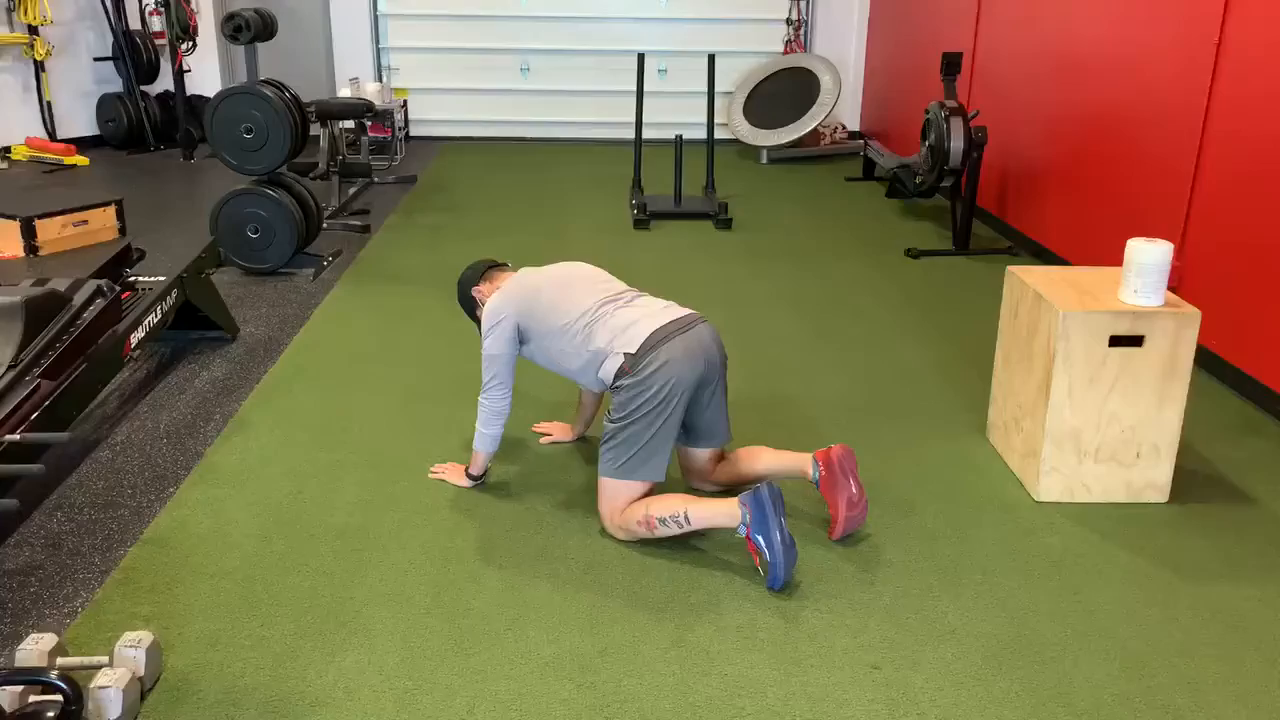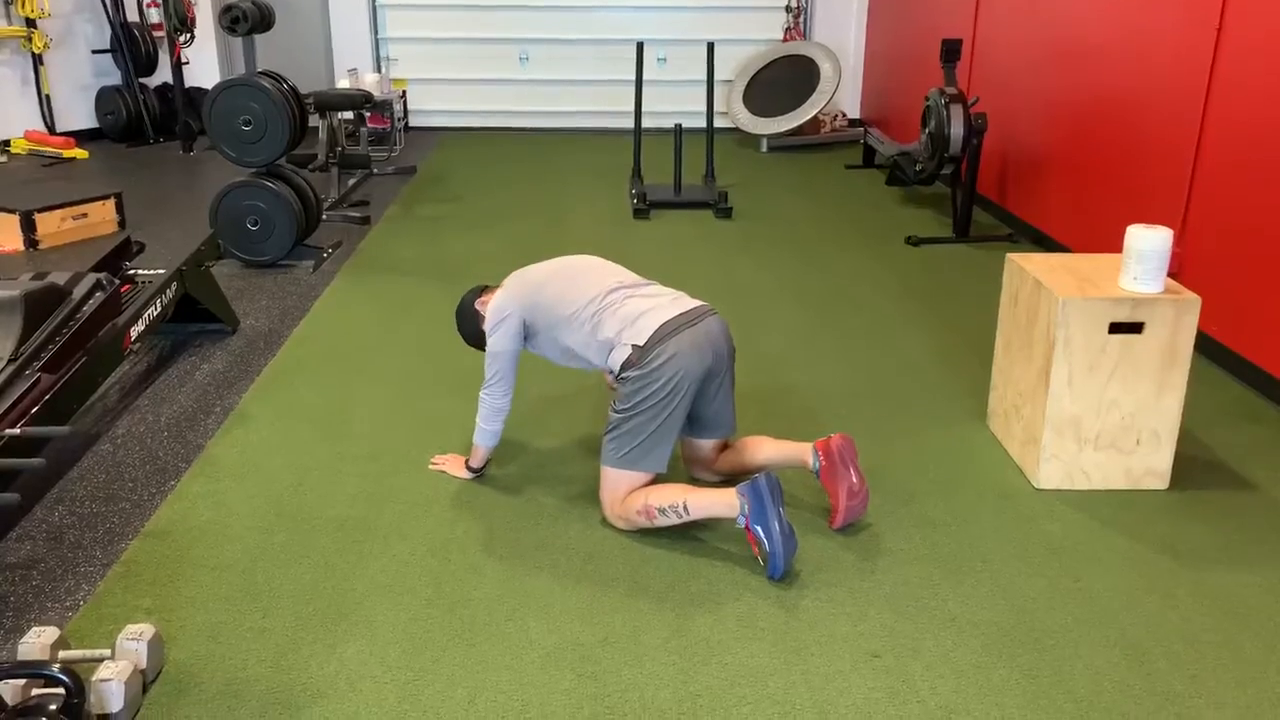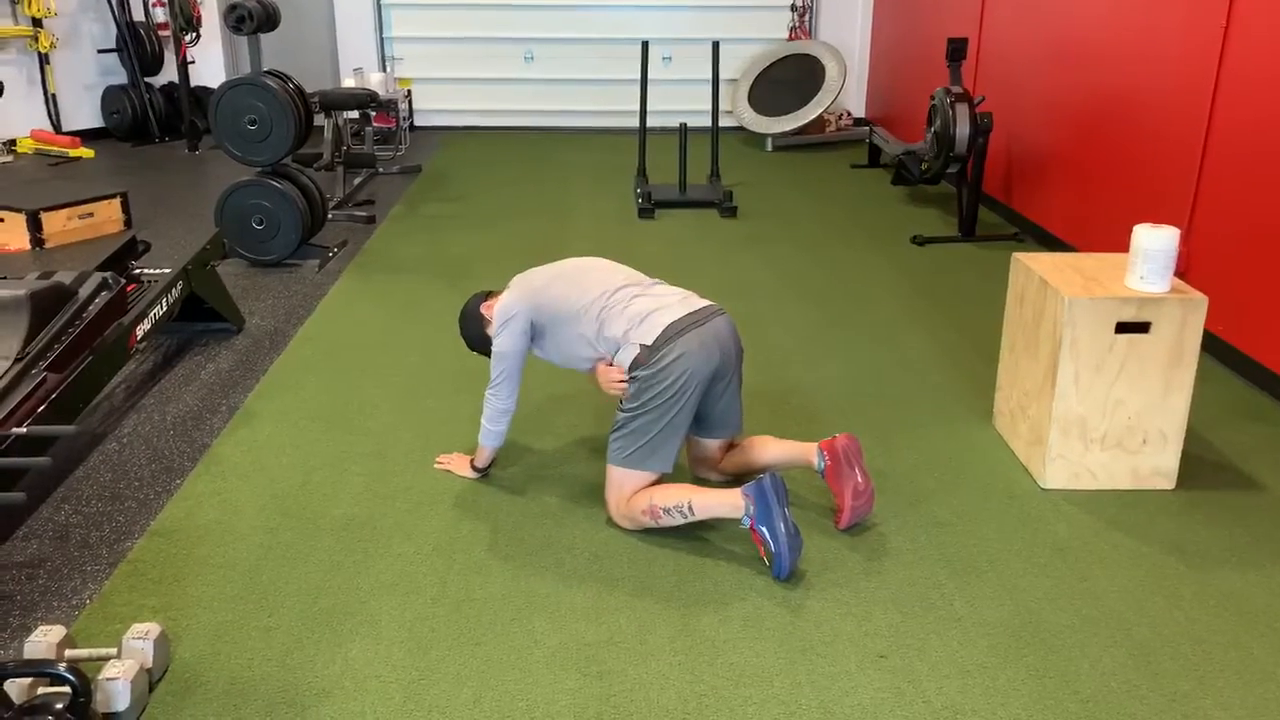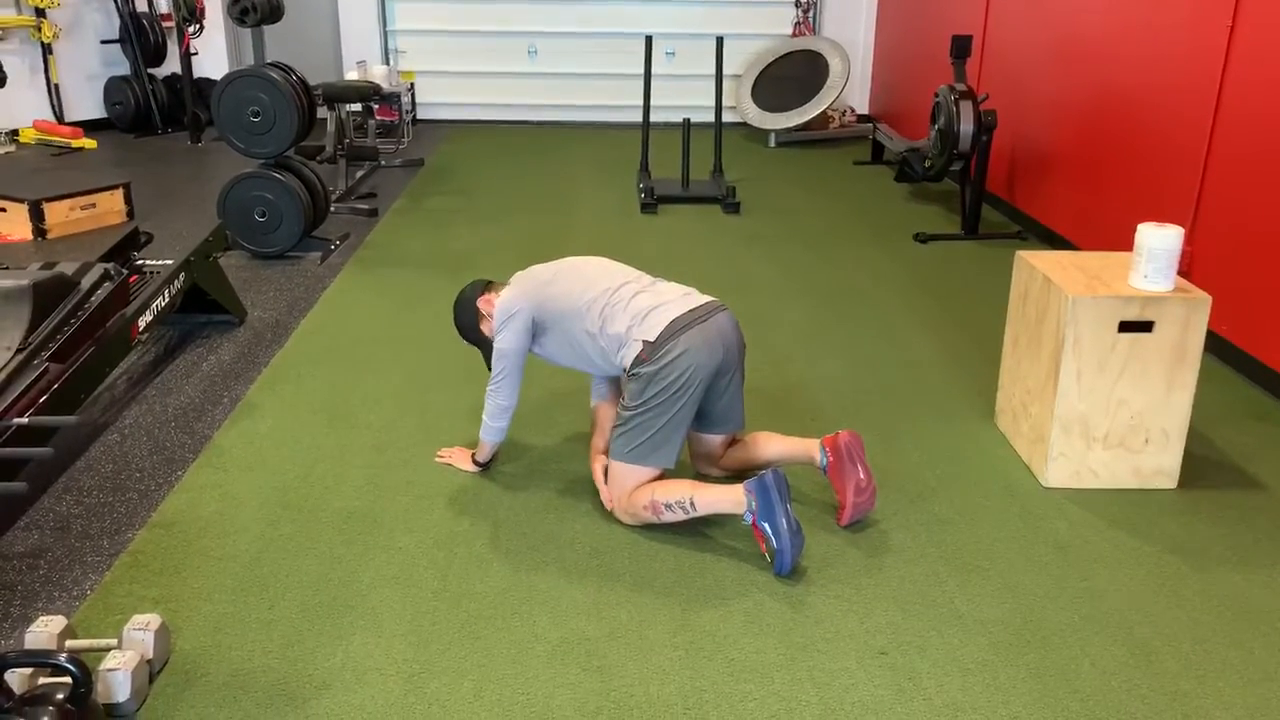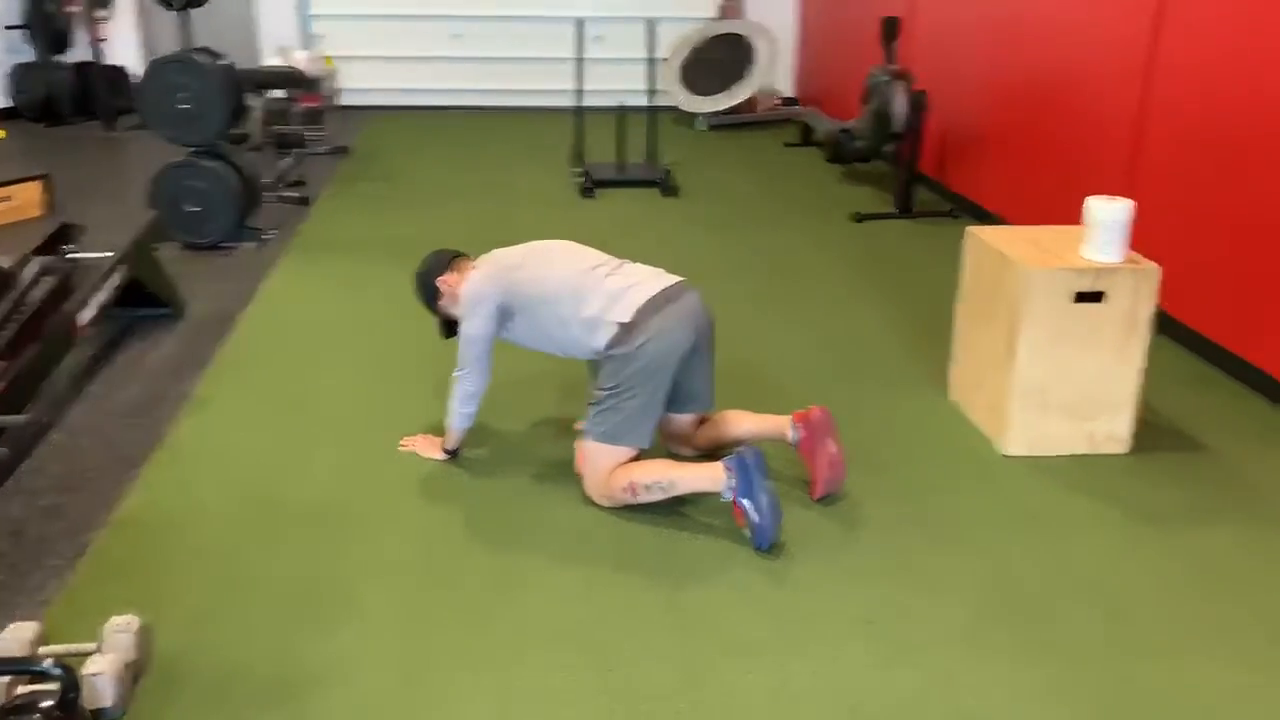
dt=1s
person 1, frame 1
left shoulder: (499, 306)
right shoulder: (565, 271)
left elbow: (495, 398)
left wrist: (473, 471)
right wrist: (577, 426)
left hip: (654, 363)
right hip: (699, 335)
left knee: (618, 518)
right knee: (705, 472)
left ankle: (745, 514)
right ankle: (819, 466)
person 1, frame 2
left shoulder: (505, 305)
right shoulder: (556, 273)
left elbow: (496, 394)
left wrist: (473, 463)
right wrist: (618, 374)
left hip: (662, 353)
right hip: (707, 326)
left knee: (619, 507)
right knee: (707, 462)
left ankle: (743, 503)
right ankle: (820, 455)
person 1, frame 3
left shoulder: (512, 305)
right shoulder: (557, 282)
left elbow: (502, 395)
left wrist: (478, 463)
right wrist: (605, 369)
left hip: (670, 352)
right hip: (715, 326)
left knee: (625, 507)
right knee: (711, 463)
left ankle: (748, 504)
right ankle: (825, 455)
person 1, frame 4
left shoulder: (513, 303)
right shoulder: (555, 285)
left elbow: (502, 392)
right elbow: (604, 369)
left wrist: (480, 456)
right wrist: (599, 449)
left hip: (671, 349)
right hip: (718, 322)
left knee: (627, 502)
right knee: (714, 458)
left ankle: (751, 500)
right ankle: (828, 451)
person 1, frame 5
left shoulder: (479, 287)
right shoulder: (523, 263)
left elbow: (470, 378)
left wrist: (447, 445)
right wrist: (600, 424)
left hip: (644, 331)
right hip: (684, 302)
left knee: (602, 485)
right knee: (684, 436)
left ankle: (729, 477)
right ankle: (798, 427)
